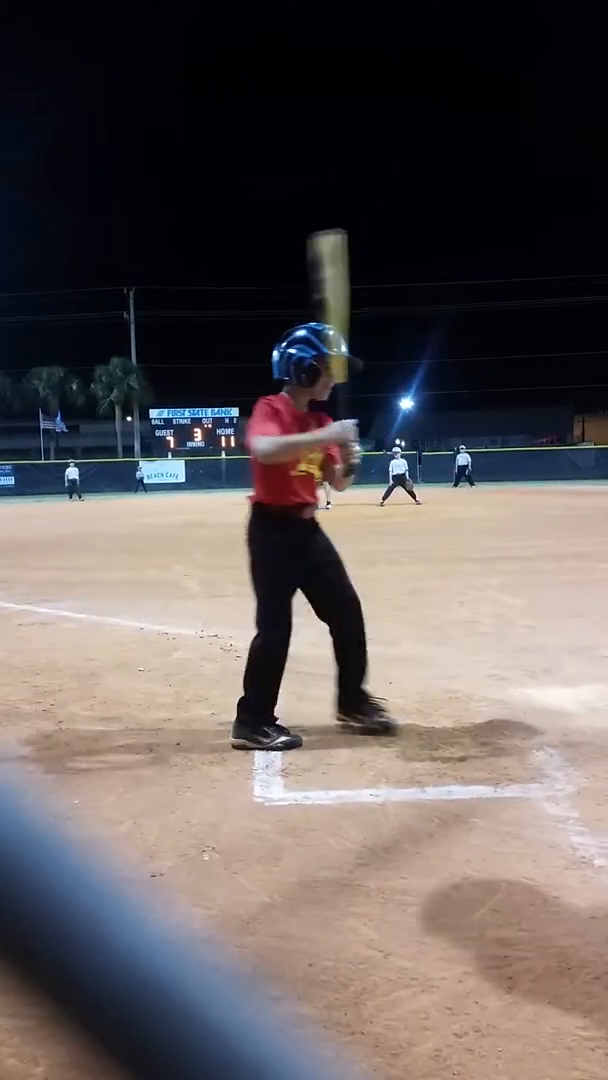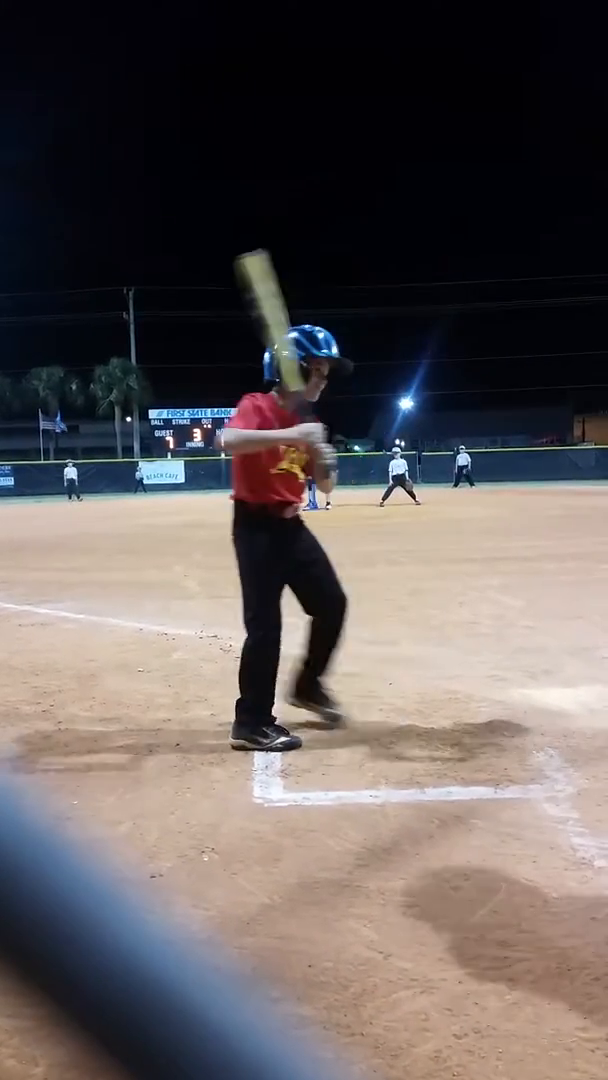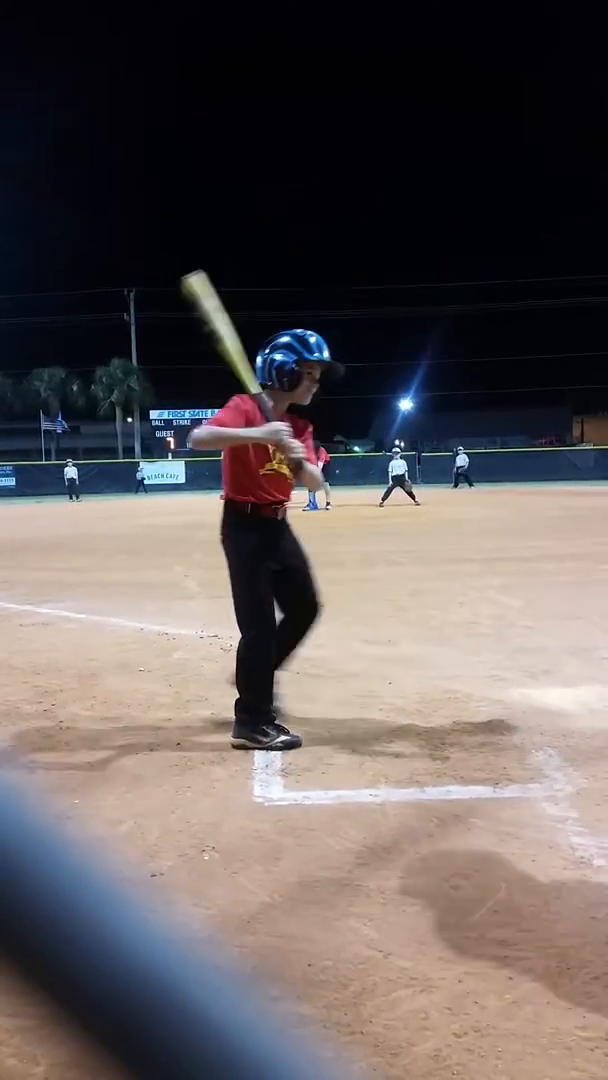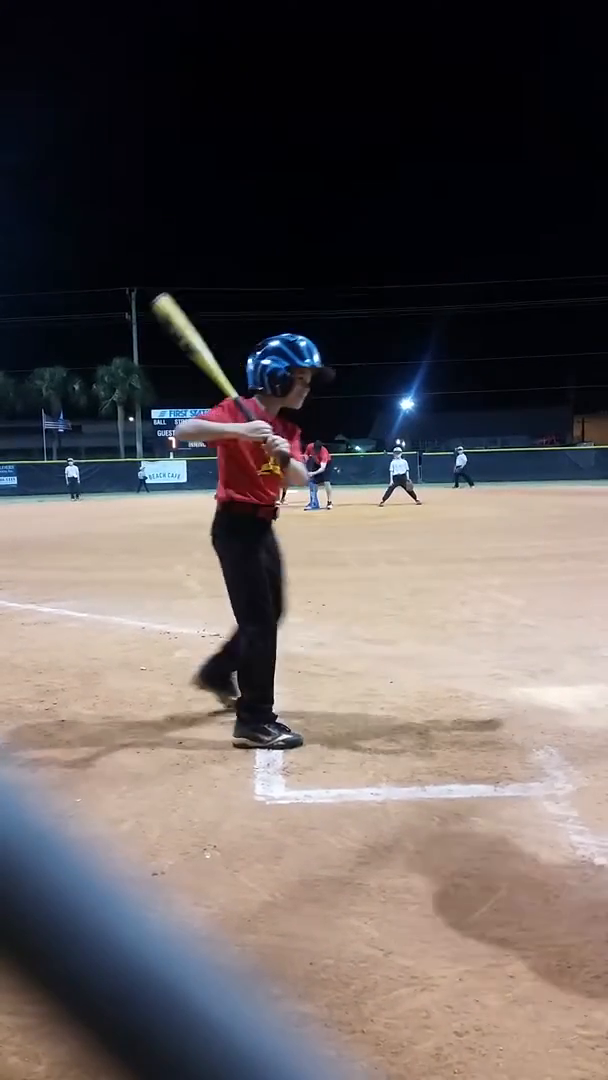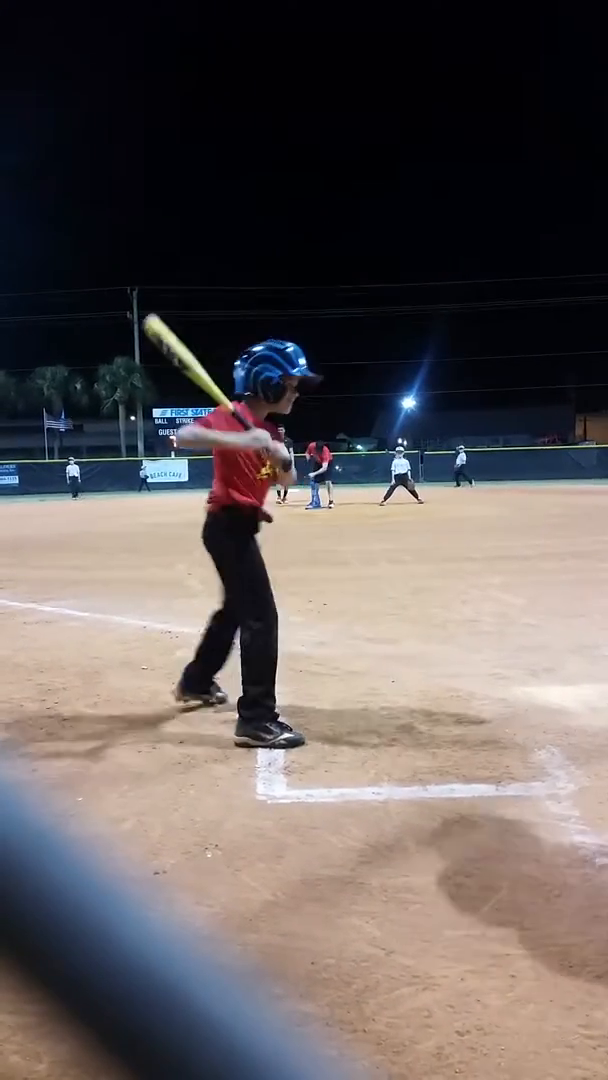
dt=0.1s
person 1, frame 1
left shoulder: (323, 422)
right shoulder: (271, 408)
left elbow: (338, 484)
right elbow: (262, 451)
left wrist: (349, 460)
right wrist: (322, 437)
left hip: (306, 526)
right hip: (272, 528)
left knee: (346, 610)
right knee: (274, 625)
left ankle: (352, 701)
right ankle: (252, 722)
person 1, frame 2
left shoulder: (312, 423)
right shoulder: (256, 406)
left elbow: (327, 484)
right elbow: (228, 440)
left wrist: (323, 461)
right wrist: (288, 435)
left hip: (292, 525)
right hip: (255, 525)
left knee: (332, 605)
right knee: (264, 624)
left ankle: (308, 687)
right ankle: (252, 722)
person 1, frame 3
left shoulder: (300, 426)
right shoulder: (244, 408)
left elbow: (315, 483)
right elbow: (198, 437)
left wrist: (299, 459)
right wrist: (260, 436)
left hip: (278, 525)
right hip: (244, 525)
left knee: (304, 607)
right knee: (257, 623)
left ankle: (257, 679)
right ankle: (253, 722)
person 1, frame 4
left shoulder: (288, 428)
right shoulder: (238, 410)
left elbow: (299, 478)
right elbow: (185, 430)
left wrist: (284, 455)
right wrist: (239, 431)
left hip: (260, 525)
right hip: (238, 525)
left knee: (265, 613)
right knee: (259, 619)
left ankle: (218, 672)
right ankle: (254, 721)
person 1, frame 5
left shoulder: (270, 429)
right shoulder: (233, 417)
left elbow: (287, 480)
right elbow: (183, 436)
left wrist: (282, 460)
right wrist: (240, 442)
left hip: (243, 524)
right hip: (230, 525)
left knee: (235, 609)
right knee: (260, 616)
left ankle: (196, 680)
right ankle: (256, 719)
